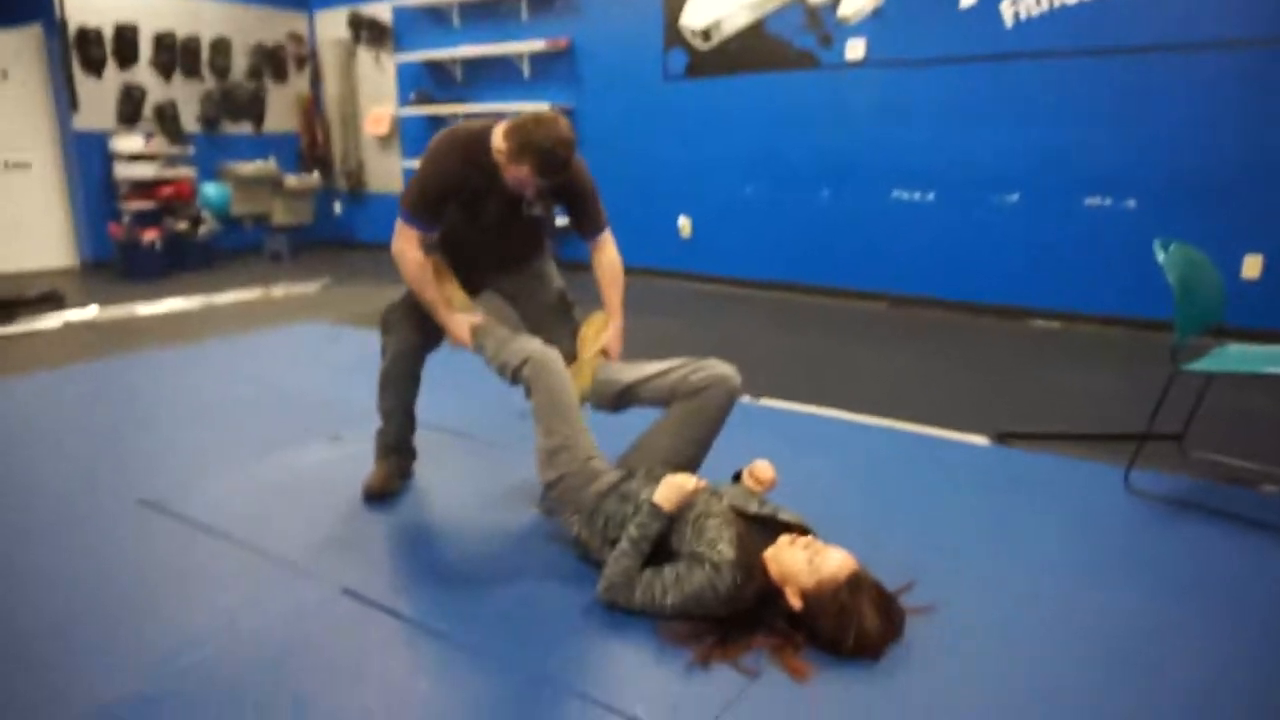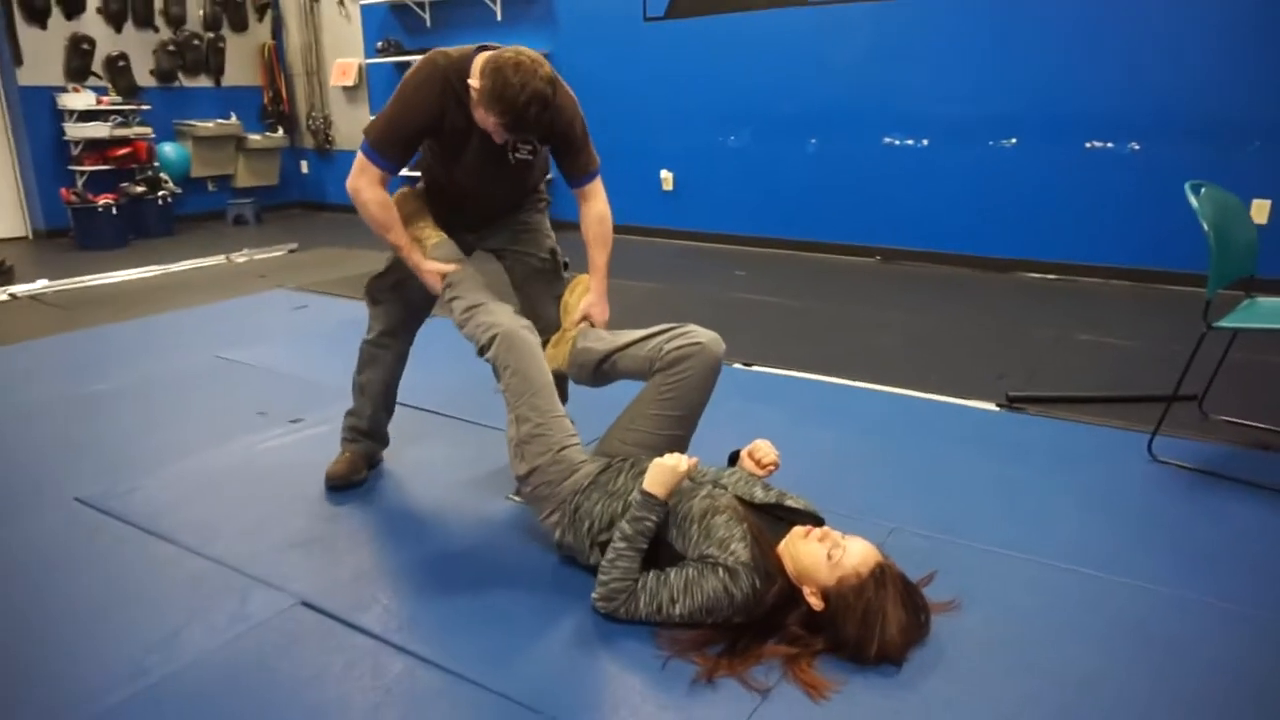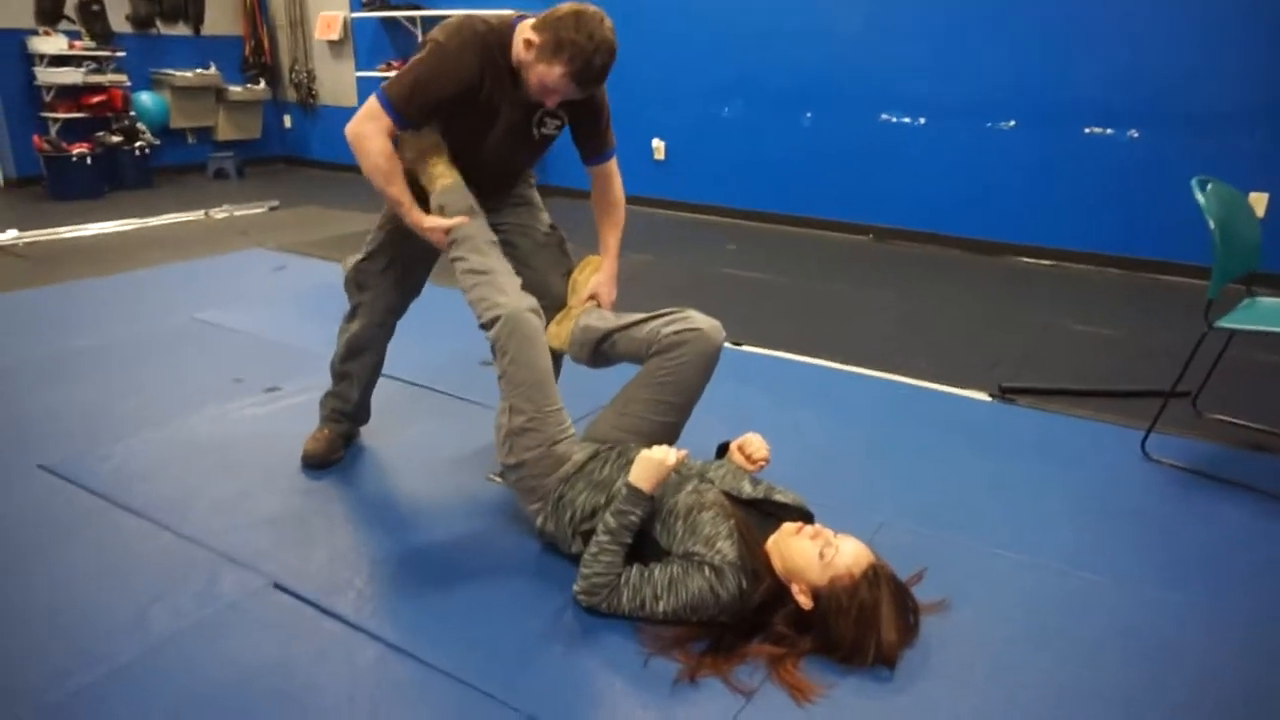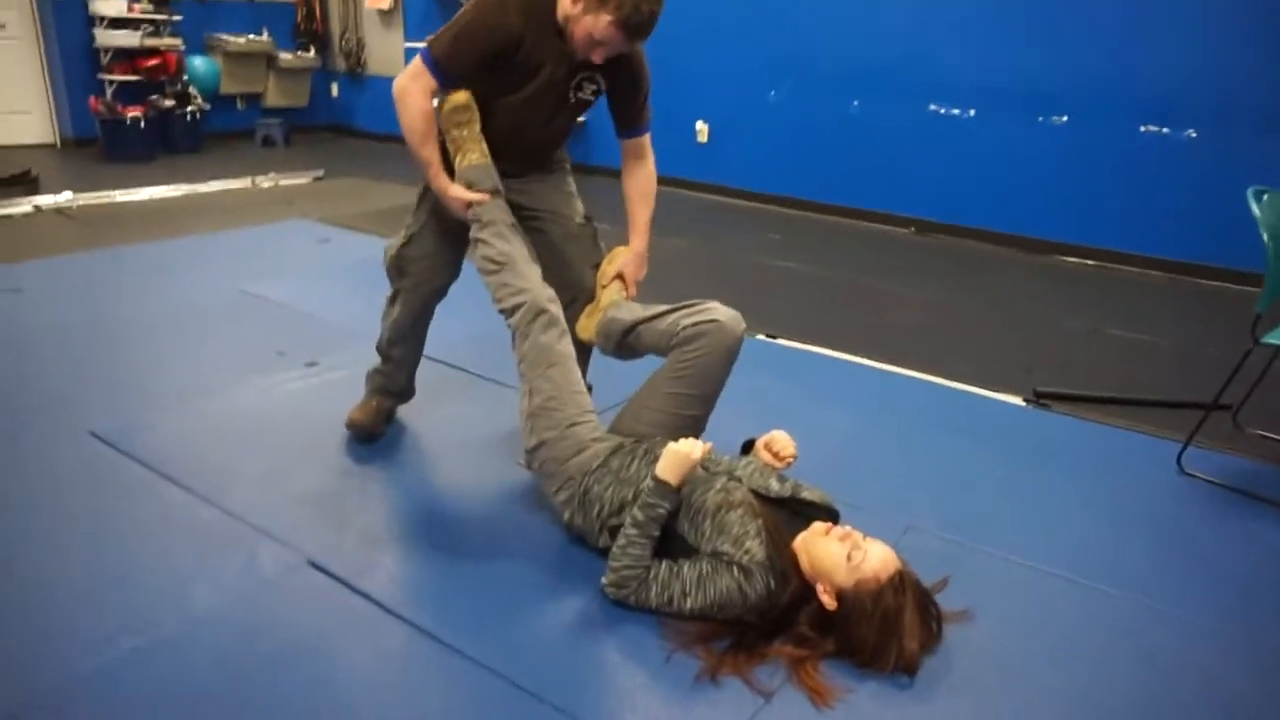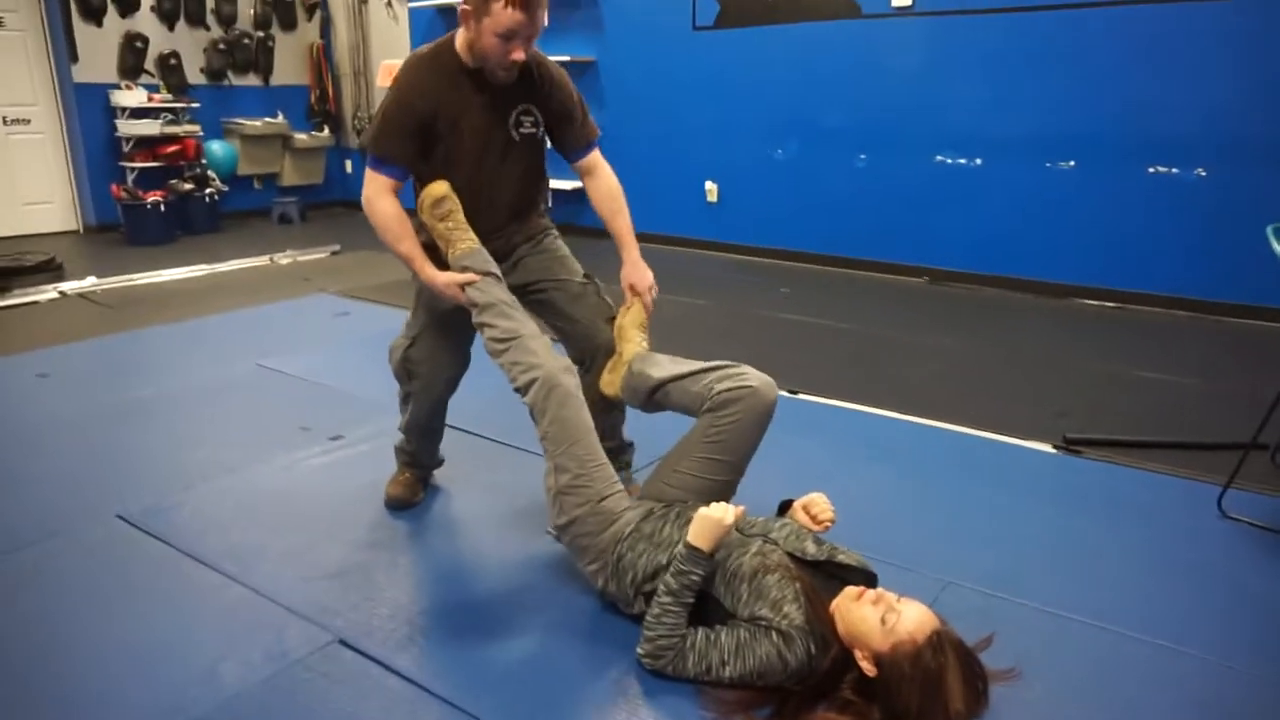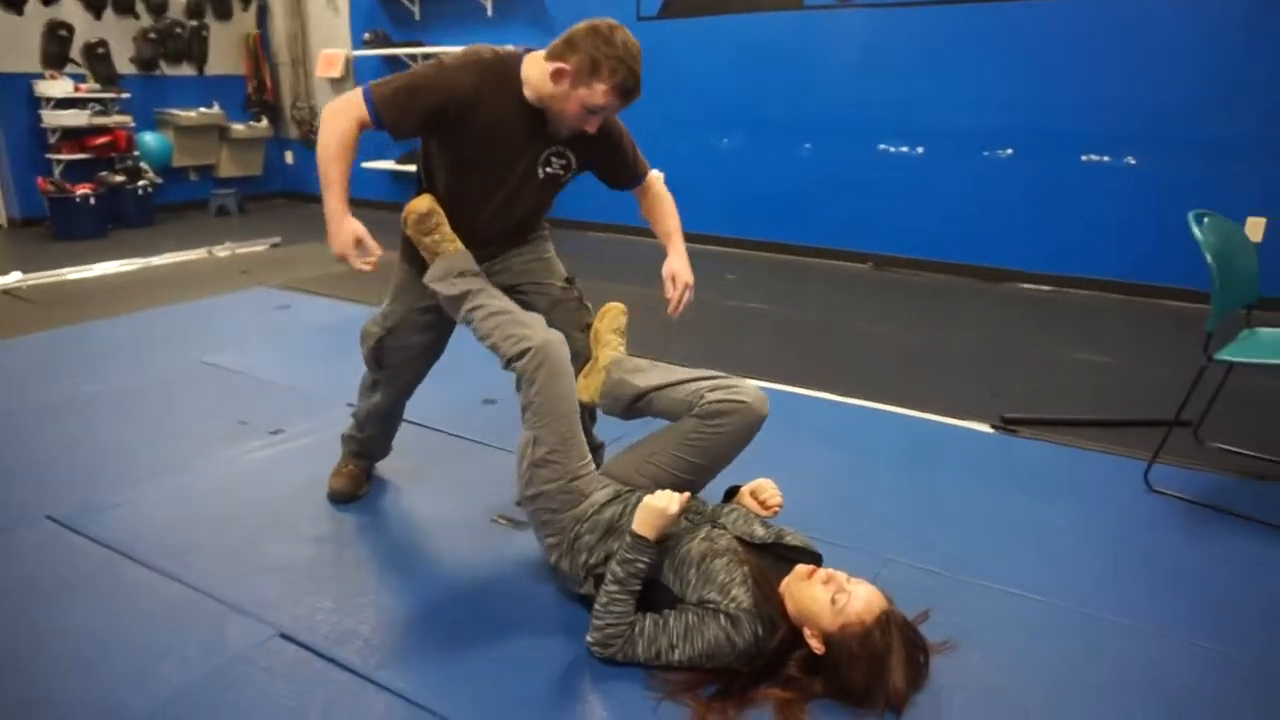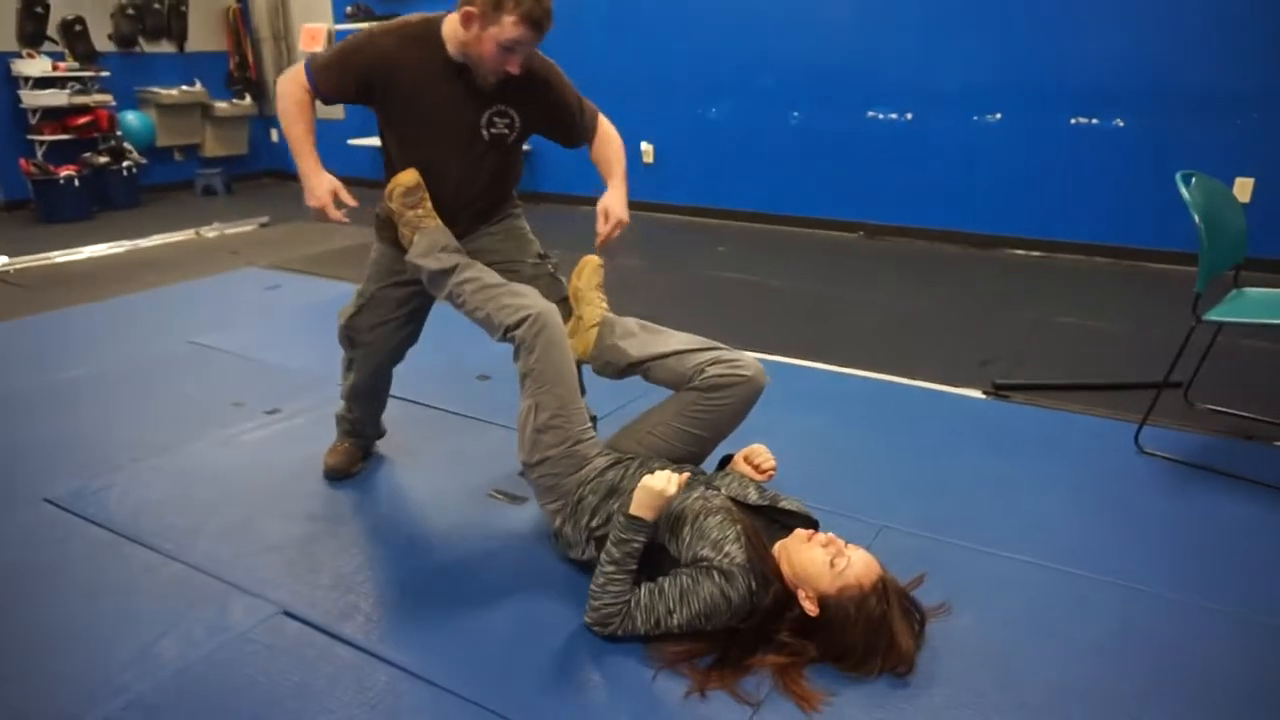
dt=0.5s
person 1, frame 1
left shoulder: (724, 581)
right shoulder: (790, 527)
left elbow: (615, 590)
left wrist: (659, 506)
right wrist: (746, 481)
left hip: (599, 511)
right hip: (635, 484)
left knee: (540, 361)
left ankle: (472, 323)
right ankle: (596, 377)
person 1, frame 2
left shoulder: (735, 583)
right shoulder: (796, 520)
left elbow: (612, 596)
left wrist: (651, 497)
right wrist: (745, 466)
left hip: (580, 500)
right hip: (622, 469)
left knee: (512, 336)
right knee: (700, 347)
left ankle: (444, 254)
right ankle: (576, 347)
person 1, frame 3
left shoulder: (721, 583)
right shoulder: (782, 514)
left elbow: (596, 589)
left wrist: (637, 490)
right wrist: (736, 462)
left hip: (564, 489)
right hip: (605, 456)
left knee: (514, 315)
right knee: (698, 334)
left ankle: (449, 191)
right ankle: (579, 327)
person 1, frame 4
left shoulder: (750, 582)
right shoulder: (809, 512)
left elbow: (623, 583)
left wrist: (662, 484)
right wrist: (760, 454)
left hip: (592, 480)
right hip: (637, 452)
left knee: (537, 311)
right knee: (719, 326)
left ankle: (477, 166)
right ankle: (610, 317)
person 1, frame 5
left shoulder: (787, 648)
right shoulder: (850, 576)
left elbow: (659, 653)
left wrist: (694, 550)
right wrist: (794, 513)
left hip: (621, 548)
right hip: (667, 517)
left knee: (551, 381)
right knee: (749, 391)
left ankle: (468, 254)
right ankle: (632, 371)
person 1, frame 6
left shoulder: (737, 630)
right shoulder: (795, 559)
left elbow: (608, 638)
left wrist: (641, 537)
right wrist: (742, 500)
left hip: (582, 530)
right hip: (627, 498)
left knee: (542, 348)
right knee: (741, 403)
left ankle: (450, 263)
right ankle: (611, 376)
person 1, frame 7
left shoulder: (732, 588)
right shoulder: (791, 525)
left elbow: (607, 615)
left wrist: (639, 516)
right wrist: (736, 466)
left hip: (585, 498)
right hip: (628, 468)
left knee: (537, 319)
right knee: (738, 375)
left ankle: (429, 243)
right ankle: (595, 332)
person 2, frame 1
left shoulder: (567, 169)
right shoulder: (453, 152)
left elbow: (602, 245)
right elbow: (406, 245)
left wrist: (614, 323)
right wrist: (447, 319)
left hip: (524, 261)
right hip: (456, 257)
left knee: (564, 353)
right knee: (402, 344)
right ankle: (394, 458)
person 2, frame 2
left shoulder: (555, 104)
right shoulder: (433, 82)
left elbow: (591, 196)
right elbow: (363, 182)
left wrist: (598, 288)
right wrist: (416, 261)
left hip: (517, 213)
right hip: (441, 211)
left knee: (551, 321)
right knee: (390, 318)
right ankle: (361, 443)
person 2, frame 3
left shoulder: (579, 86)
right shoulder: (462, 46)
left elbow: (605, 176)
right elbow: (364, 129)
left wrist: (607, 267)
right wrist: (413, 216)
left hip: (506, 193)
right hip: (430, 192)
left knee: (556, 298)
right knee: (374, 301)
right ankle: (339, 418)
person 2, frame 4
left shoulder: (623, 57)
left elbow: (637, 152)
right elbow: (411, 87)
left wrist: (638, 246)
right wrist: (440, 182)
left hip: (540, 172)
left knee: (583, 286)
right knee: (417, 282)
right ankle: (385, 392)
person 2, frame 5
left shoulder: (544, 79)
right shoulder: (421, 82)
left elbow: (593, 169)
right elbow: (378, 193)
left wrist: (631, 256)
right wrist: (426, 272)
left hip: (530, 241)
left knee: (605, 343)
right knee: (426, 372)
left ankle: (613, 467)
right ankle: (414, 463)
person 2, frame 6
left shoulder: (596, 125)
right shoulder: (465, 80)
left elbow: (647, 185)
right elbow: (342, 113)
left wrist: (676, 251)
right wrist: (337, 215)
left hip: (518, 246)
left knee: (578, 353)
right knee: (393, 360)
right ankle: (359, 454)
person 2, frame 7
left shoulder: (535, 76)
right shoulder: (393, 48)
left elbow: (598, 131)
right elbow: (295, 86)
left wrist: (616, 189)
right wrist: (312, 172)
left hip: (491, 224)
right knee: (368, 341)
right ankle: (356, 434)
